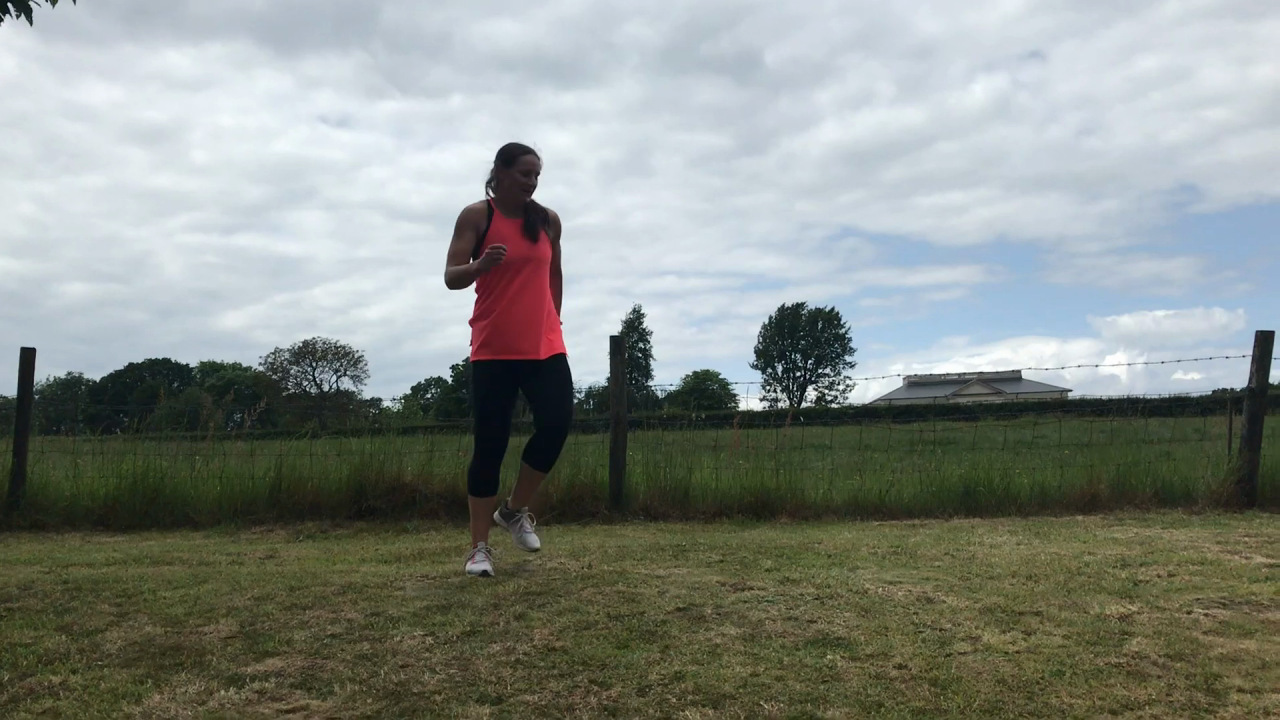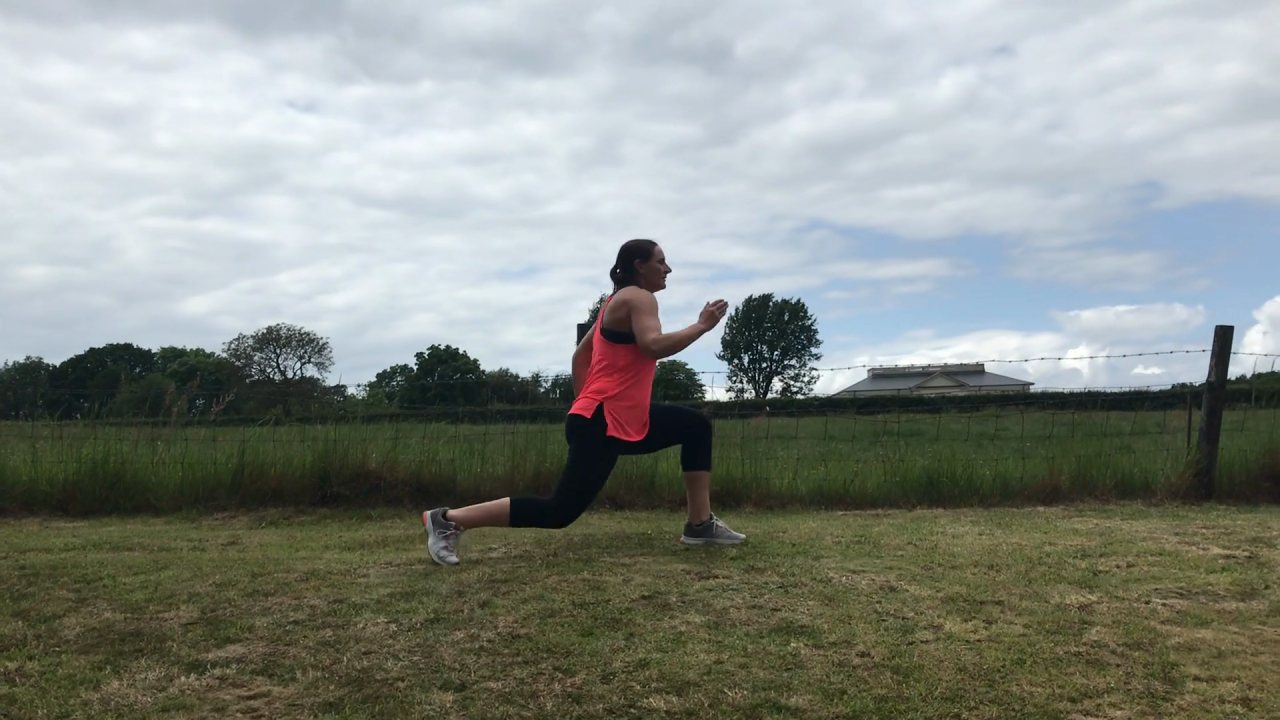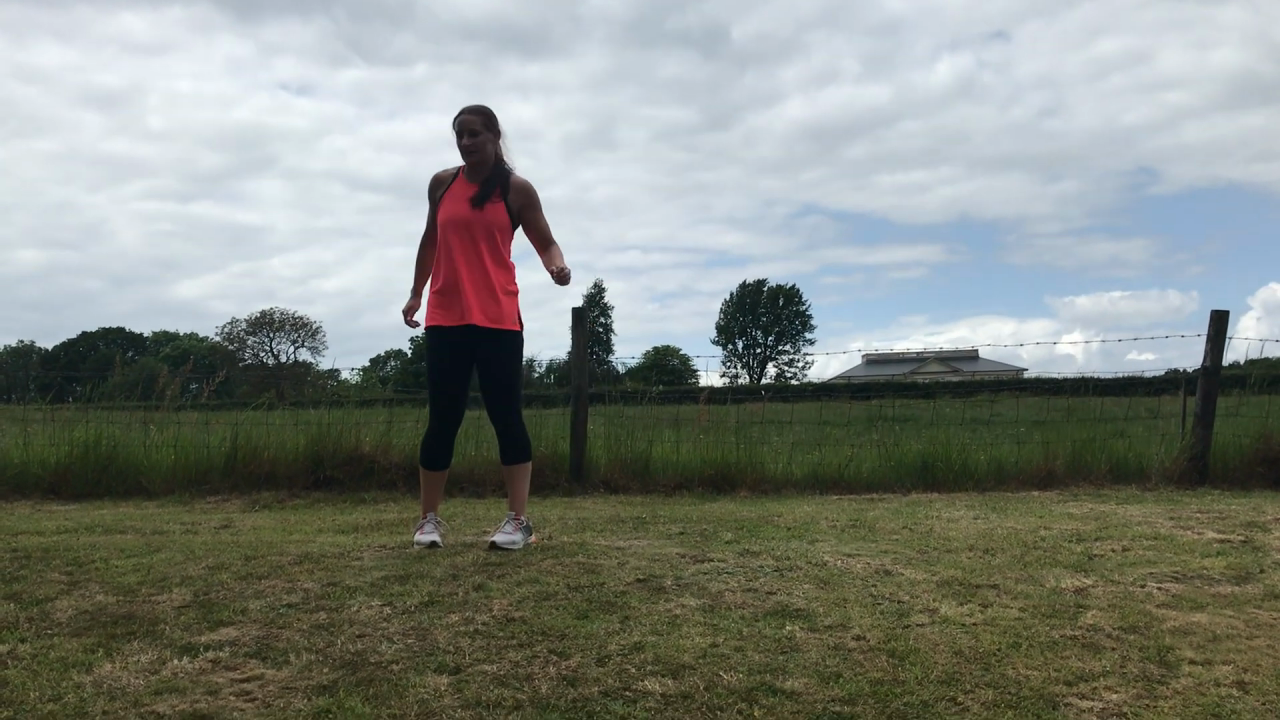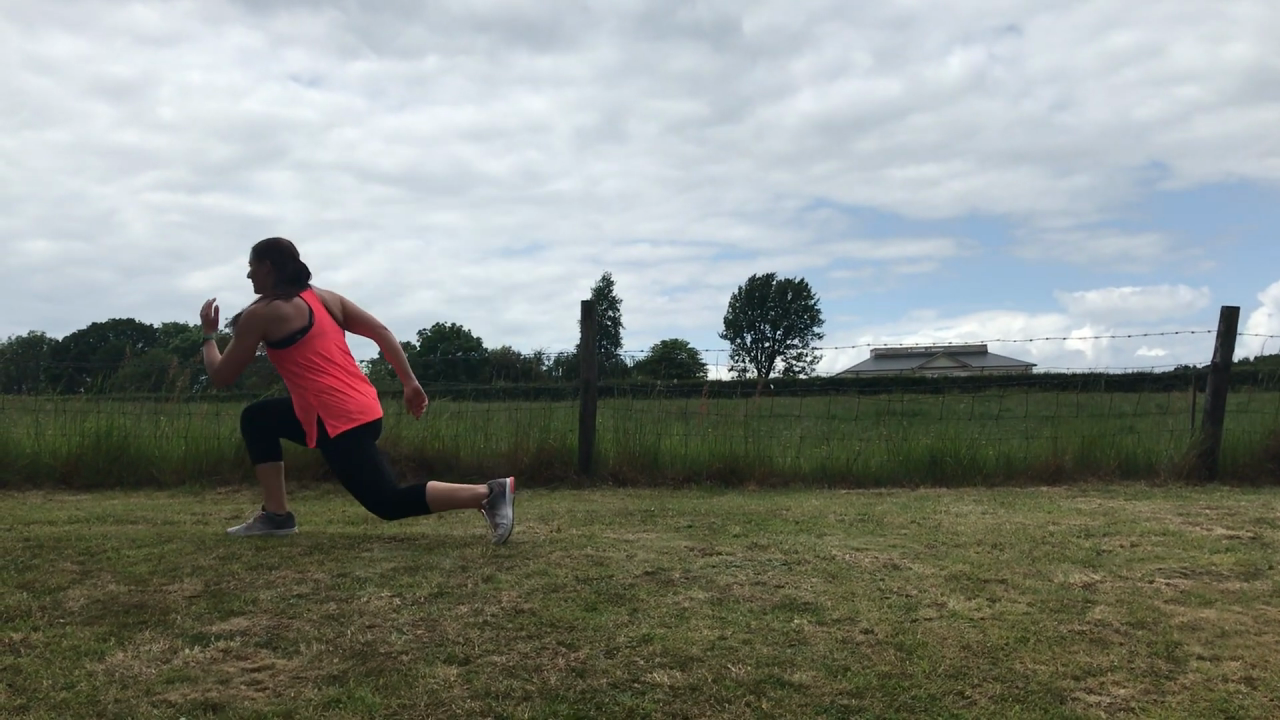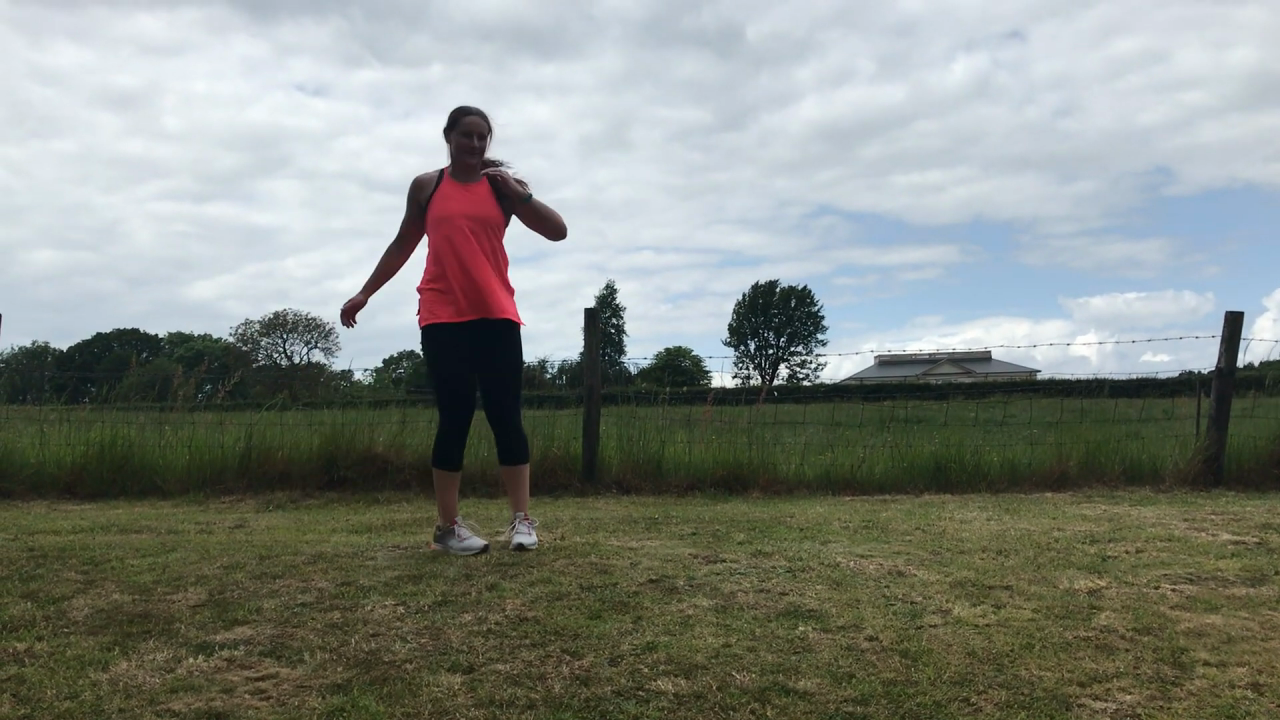
dt=1s
person 1, frame 1
left shoulder: (547, 220)
right shoulder: (476, 216)
right elbow: (453, 278)
left wrist: (554, 319)
right wrist: (481, 265)
left hip: (544, 348)
right hip: (493, 350)
left knee: (555, 427)
right knee: (489, 447)
left ankle: (515, 509)
right ankle: (479, 547)
person 1, frame 2
left shoulder: (620, 301)
right shoulder: (639, 298)
left elbow: (581, 356)
right elbow: (653, 346)
left wrist: (582, 410)
right wrist: (702, 325)
left hip: (625, 418)
right hip: (603, 422)
left knee: (696, 426)
right knee: (560, 511)
left ankle: (700, 523)
right ankle: (447, 519)
person 1, frame 3
left shoulder: (517, 189)
right shoulder: (442, 183)
left elbow: (546, 243)
left wrist: (558, 268)
right wrist: (414, 295)
left hip: (497, 318)
right hip: (446, 318)
left knee: (506, 415)
right knee: (443, 418)
left ankle: (518, 520)
right ankle: (429, 518)
person 1, frame 4
left shoulder: (261, 314)
right shoulder: (325, 298)
left elbow: (222, 377)
right elbow: (381, 332)
left wrist: (208, 335)
right wrist: (409, 383)
left hip: (338, 417)
right hip: (355, 406)
left knee: (386, 501)
right knee: (255, 419)
left ankle: (490, 493)
right ankle: (275, 514)
person 1, frame 5
left shoulder: (503, 186)
right shoulder: (425, 186)
left elbow: (557, 231)
right elbow: (403, 245)
left wrist: (519, 193)
right wrist: (363, 295)
left hip: (496, 314)
right hip: (443, 316)
left knee: (505, 414)
right knee: (456, 415)
left ankle: (522, 519)
right ankle: (449, 524)
